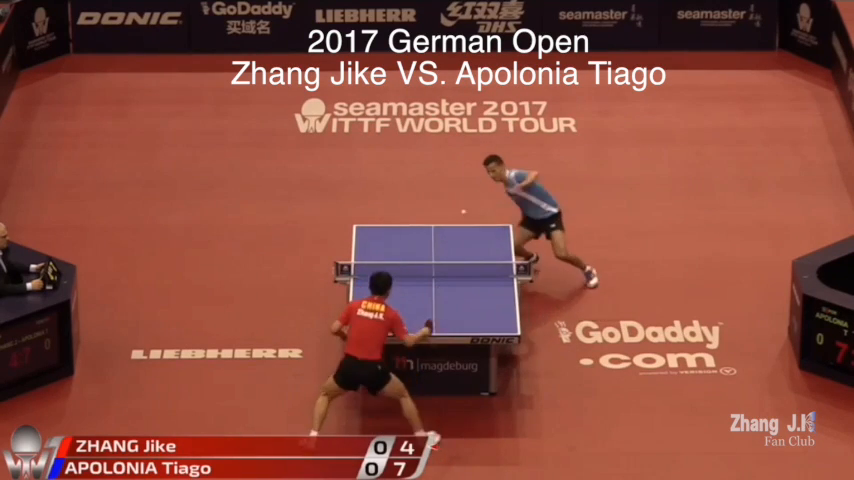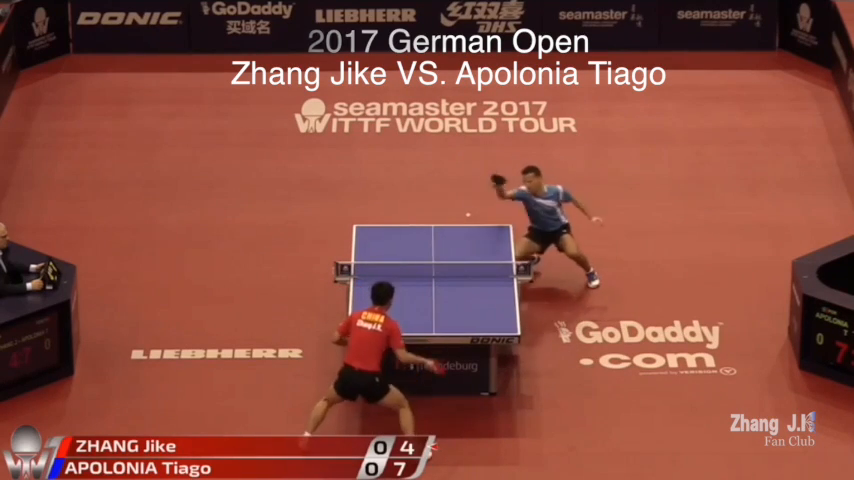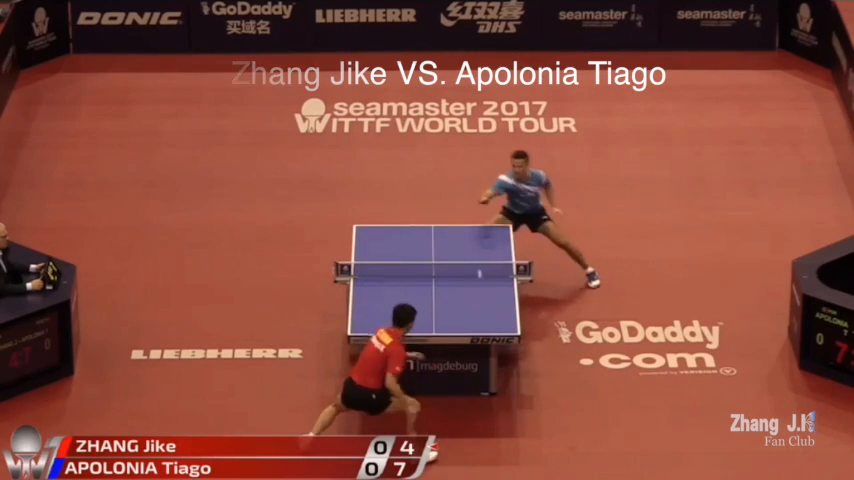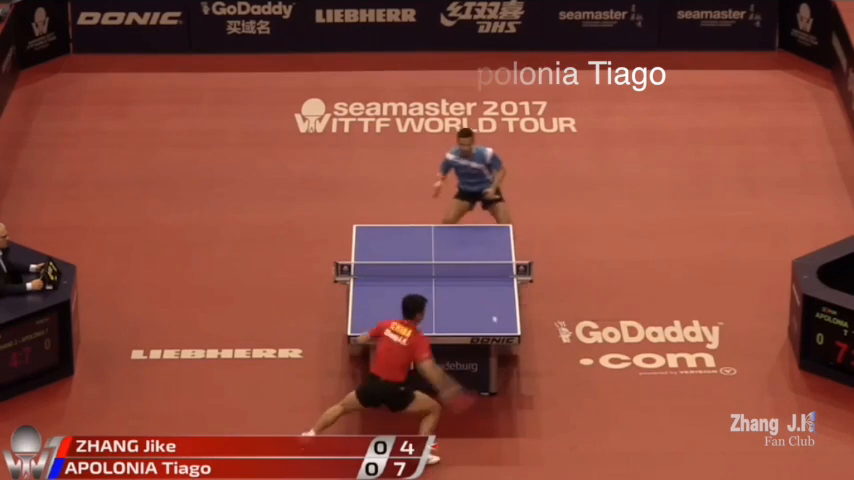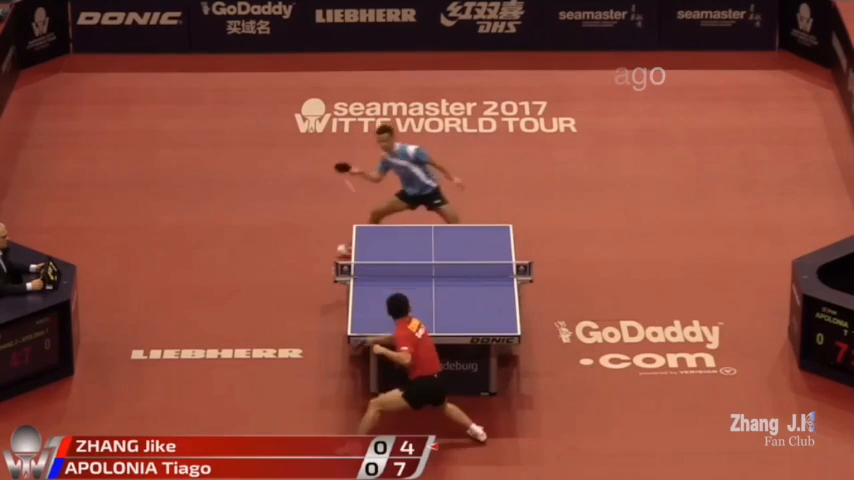
dt=0.3s
person 1, frame 1
left shoulder: (355, 306)
right shoulder: (391, 314)
left elbow: (334, 329)
right elbow: (409, 341)
left wrist: (346, 336)
right wrist: (424, 332)
left hip: (349, 366)
right hip: (373, 369)
left knee: (325, 395)
right knee: (403, 395)
left ankle: (314, 435)
right ankle: (421, 434)
person 1, frame 2
left shoulder: (355, 317)
right shoulder: (390, 325)
left elbow: (336, 339)
right elbow: (403, 357)
right wrist: (425, 361)
left hip: (348, 375)
right hip: (371, 379)
left knee: (326, 401)
right knee: (403, 406)
left ankle: (306, 437)
person 1, frame 3
left shoulder: (382, 332)
right shoulder: (397, 348)
right elbow: (390, 382)
left wrist: (409, 356)
right wrist: (406, 405)
left hip: (351, 388)
right hip: (370, 396)
left knee: (335, 406)
right knee: (414, 406)
left ankle: (310, 439)
person 1, frame 4
left shoulder: (386, 325)
right shoulder: (419, 340)
left elbow: (362, 340)
right elbow: (428, 368)
right wrist: (446, 387)
left hip: (372, 385)
right hip: (395, 390)
left knee: (342, 406)
right knee: (434, 409)
left ankle: (312, 435)
person 1, frame 5
left shoulder: (402, 333)
right shoulder: (416, 324)
left elbow: (406, 360)
left wrist: (382, 351)
right wrist: (385, 340)
left hip: (420, 385)
right hip: (437, 384)
left knee: (375, 406)
right knee: (444, 405)
right ankle: (475, 429)
person 2, frame 1
left shoulder: (516, 176)
right shoulder: (508, 188)
left elbow: (534, 174)
left wrist: (521, 186)
left hip: (550, 215)
right hip: (531, 218)
left knee: (561, 255)
left ankle: (588, 270)
right ankle: (531, 258)
person 2, frame 2
left shoulder: (557, 191)
right shoulder: (524, 193)
left elbow: (574, 202)
right elbow: (505, 195)
left wrist: (591, 217)
right wrist: (500, 188)
left hip: (560, 228)
right hip: (538, 231)
left knee: (574, 253)
right knee: (516, 256)
left ankle: (590, 272)
right ankle: (533, 259)
person 2, frame 3
left shoulder: (539, 176)
right shoulder: (505, 180)
left elbow: (548, 186)
right elbow: (489, 194)
left wrist: (553, 206)
right wrist: (485, 199)
left hip: (535, 212)
right hip: (512, 212)
left knee: (563, 243)
left ankle: (590, 271)
person 2, frame 4
left shoulder: (487, 154)
right shoulder: (452, 157)
left elbow: (502, 171)
right elbow: (442, 173)
left wrist: (493, 188)
right wrist: (439, 183)
left hip: (488, 191)
right hip: (466, 192)
right knee: (448, 222)
person 2, frame 5
left shoulder: (411, 151)
right shoulder: (386, 158)
left elbow: (433, 163)
right elbow: (377, 178)
left wrist: (451, 178)
right wrist: (360, 173)
left hip: (429, 191)
right hip: (409, 193)
left knee: (454, 222)
right knee: (376, 213)
